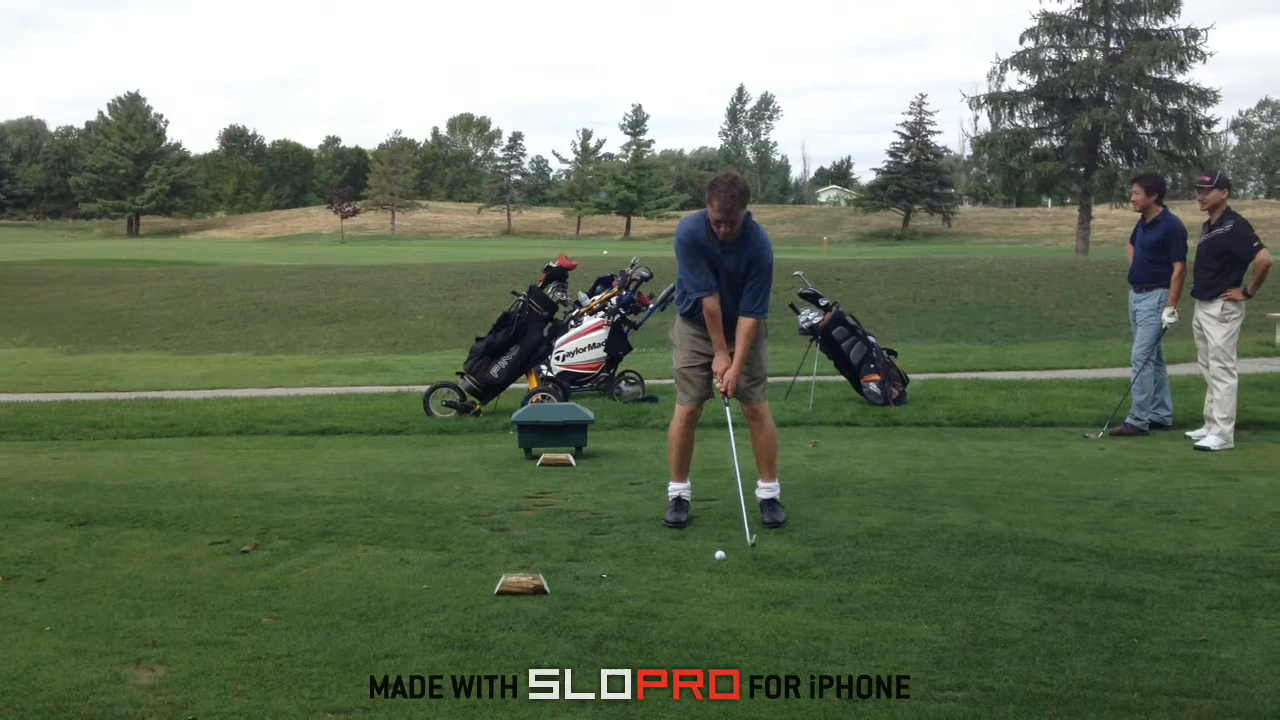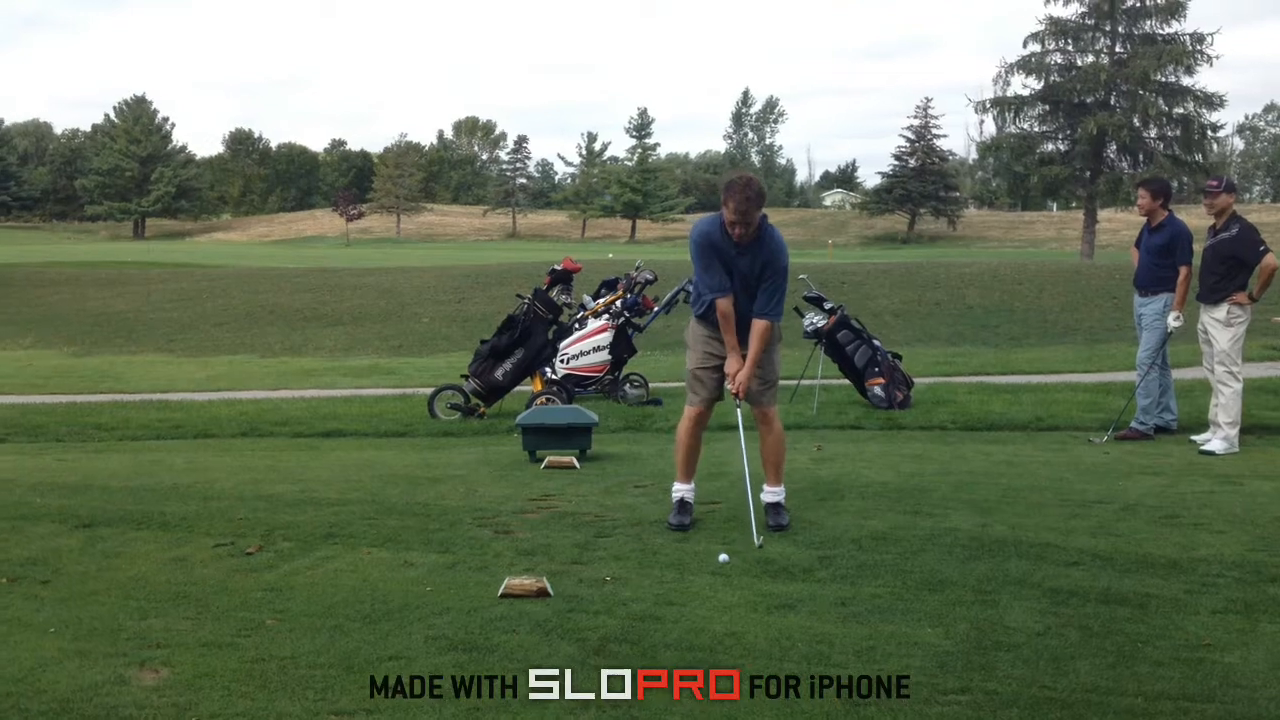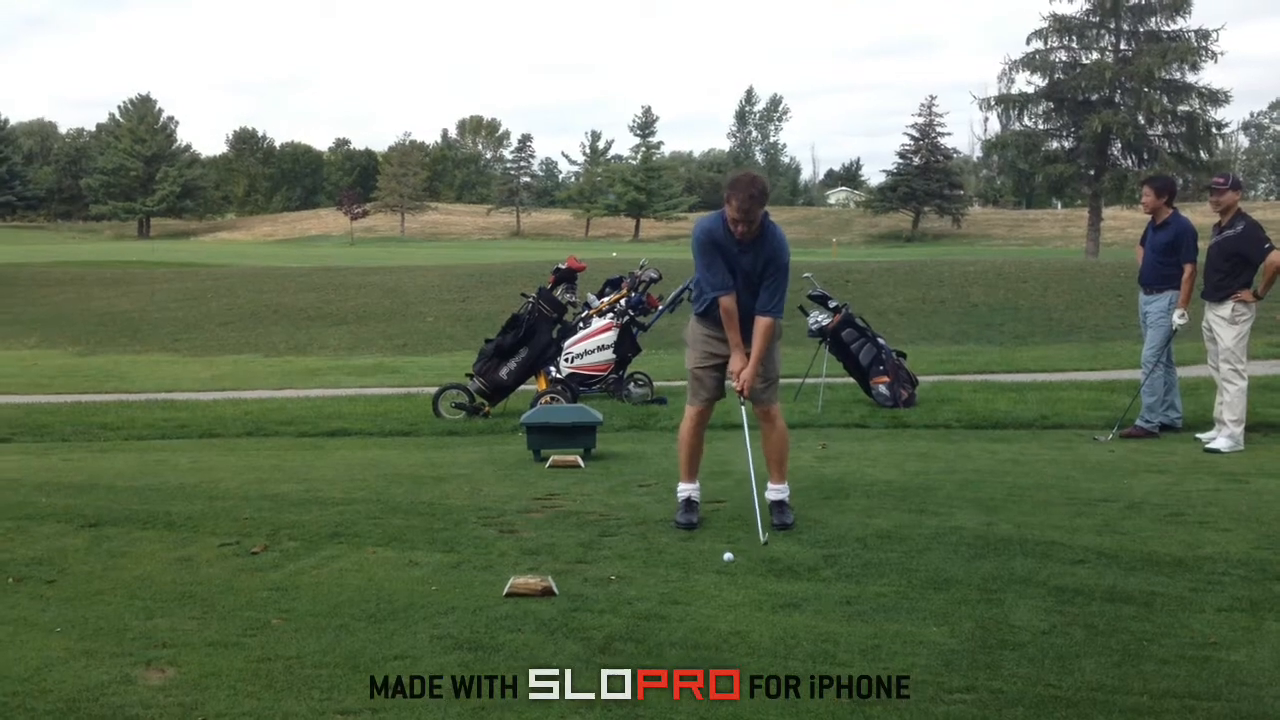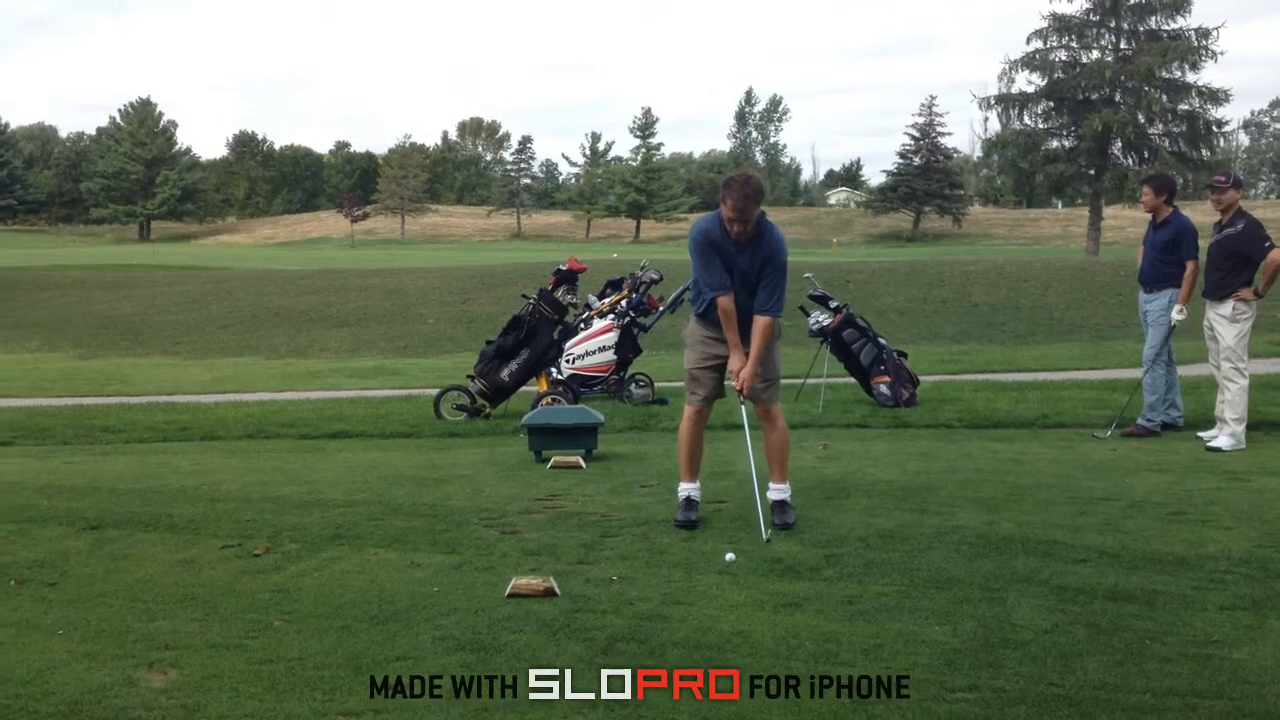
dt=0.3s
person 1, frame 1
left shoulder: (759, 244)
right shoulder: (689, 231)
left elbow: (751, 312)
right elbow: (707, 297)
left wrist: (736, 365)
right wrist: (718, 352)
left hip: (744, 328)
right hip: (695, 326)
left knee: (757, 409)
right knee: (687, 410)
left ankle: (768, 492)
right ankle: (678, 493)
person 1, frame 2
left shoulder: (774, 247)
right shoulder: (704, 233)
left elbow: (765, 315)
right elbow: (721, 299)
left wrist: (748, 368)
right wrist: (731, 353)
left hip: (757, 332)
right hip: (710, 329)
left knee: (767, 412)
right knee: (696, 412)
left ankle: (774, 496)
right ankle: (682, 496)
person 1, frame 3
left shoulder: (776, 243)
right shoulder: (706, 231)
left elbow: (767, 312)
right elbow: (723, 296)
left wrist: (752, 365)
right wrist: (735, 351)
left hip: (758, 329)
right hip: (710, 326)
left knee: (769, 410)
right knee: (697, 410)
left ankle: (778, 494)
right ankle: (688, 494)
person 1, frame 4
left shoulder: (773, 242)
right shoulder: (703, 232)
left elbow: (766, 311)
right elbow: (721, 296)
left wrist: (751, 364)
right wrist: (734, 351)
left hip: (758, 328)
right hip: (709, 327)
left knee: (770, 409)
right knee: (696, 409)
left ankle: (780, 494)
right ankle: (689, 494)
person 2, frame 1
left shoulder: (1235, 226)
right shoulder: (1207, 226)
left elbow: (1264, 259)
left wrist: (1247, 292)
right wrist: (1201, 302)
left hip: (1223, 308)
right hip: (1202, 306)
left knee: (1222, 370)
right knee: (1209, 370)
left ankle: (1223, 433)
right ankle: (1211, 425)
person 2, frame 2
left shoulder: (1241, 230)
right shoulder: (1213, 230)
left wrist: (1253, 296)
left hip: (1228, 312)
right hip: (1207, 310)
left knee: (1227, 374)
right knee: (1214, 374)
left ankle: (1227, 437)
right ankle: (1216, 430)
person 2, frame 3
left shoulder: (1246, 227)
right shoulder: (1218, 228)
left hip: (1233, 310)
right hip: (1212, 308)
left knee: (1232, 372)
right knee: (1219, 372)
left ankle: (1233, 435)
right ankle: (1221, 427)
person 2, frame 4
left shoulder: (1247, 226)
right shoulder: (1218, 226)
left hip: (1234, 308)
right hip: (1213, 306)
left knee: (1233, 370)
right knee: (1220, 370)
left ankle: (1234, 434)
right ankle: (1223, 426)
person 3, frame 1
left shoulder: (1172, 226)
right shoulder: (1143, 222)
left elbow: (1179, 269)
left wrist: (1171, 307)
left hip: (1155, 298)
right hip: (1135, 295)
left knee: (1141, 357)
right knee: (1152, 357)
left ankle: (1138, 420)
right ankle: (1161, 415)
person 3, frame 2
left shoulder: (1177, 230)
right shoulder: (1148, 226)
left elbow: (1184, 273)
left wrist: (1176, 311)
left hip: (1161, 302)
right hip: (1141, 299)
left knee: (1146, 361)
right knee: (1158, 362)
left ankle: (1143, 425)
right ankle: (1166, 419)
person 3, frame 3
left shoulder: (1182, 227)
right shoulder: (1153, 224)
left elbow: (1190, 270)
left wrist: (1181, 309)
left hip: (1165, 299)
right hip: (1146, 297)
left knee: (1151, 359)
right knee: (1162, 360)
left ankle: (1149, 422)
right ankle: (1171, 417)
person 3, frame 4
left shoulder: (1182, 225)
right shoulder: (1154, 223)
left elbow: (1191, 267)
left wrist: (1181, 305)
right wrist: (1141, 266)
left hip: (1165, 298)
right hip: (1146, 296)
left knee: (1153, 358)
right knee: (1162, 358)
left ankle: (1150, 422)
right ankle: (1172, 416)
